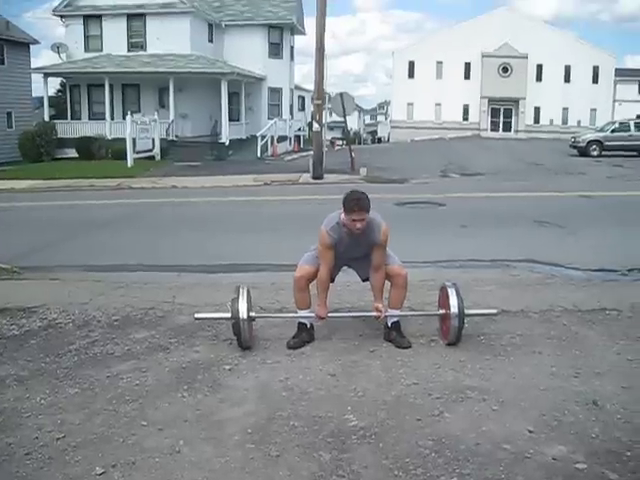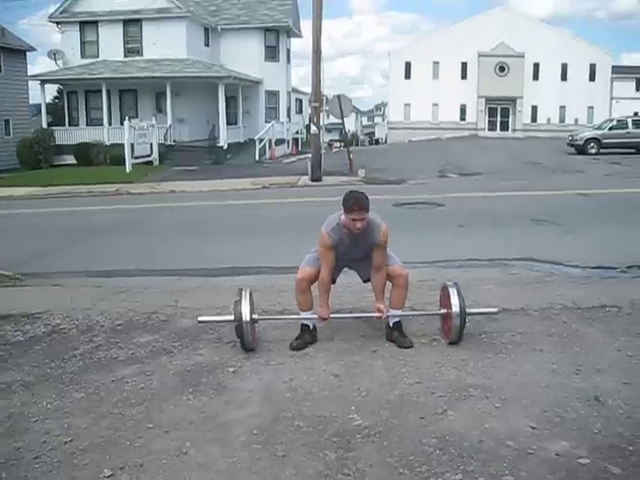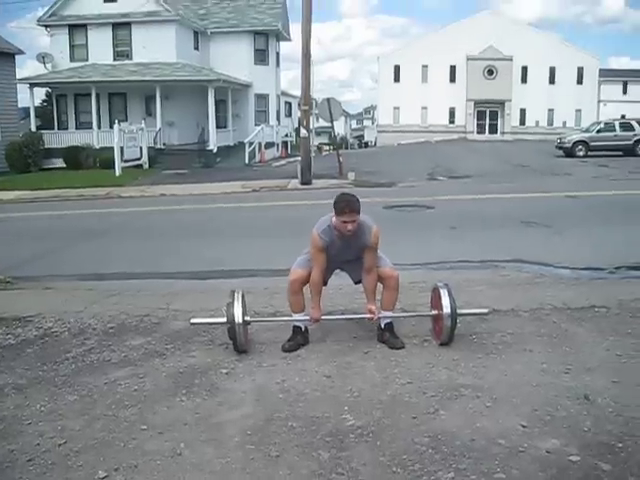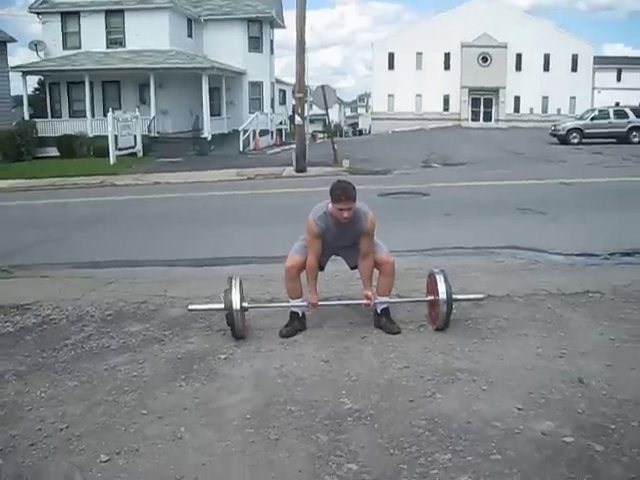
dt=0.1s
person 1, frame 1
left shoulder: (380, 229)
right shoulder: (328, 229)
left elbow: (377, 269)
right elbow: (325, 269)
left wrist: (378, 301)
right wrist: (321, 304)
left hip: (366, 255)
right hip: (329, 253)
left knee: (400, 275)
right knee: (300, 277)
left ankle: (392, 326)
right ankle: (305, 327)
person 1, frame 2
left shoulder: (380, 230)
right shoulder: (329, 230)
left elbow: (378, 269)
right elbow: (326, 270)
left wrist: (380, 301)
right wrist: (324, 305)
left hip: (366, 256)
right hip: (330, 254)
left knee: (401, 275)
right knee: (302, 279)
left ankle: (394, 327)
right ankle: (308, 329)
person 1, frame 3
left shoulder: (371, 232)
right shoulder: (320, 233)
left elbow: (369, 271)
right elbow: (318, 272)
left wrist: (371, 303)
right wrist: (315, 307)
left hip: (358, 257)
right hip: (321, 256)
left knee: (392, 277)
right knee: (294, 280)
left ankle: (385, 328)
right ankle: (300, 330)
person 1, frame 4
left shoulder: (367, 218)
right shoulder: (316, 219)
left elbow: (365, 257)
right elbow: (313, 257)
left wrist: (367, 288)
right wrist: (312, 291)
left hip: (354, 243)
right hip: (318, 243)
left knee: (388, 263)
right knee: (291, 267)
left ankle: (381, 313)
right ankle: (297, 316)
